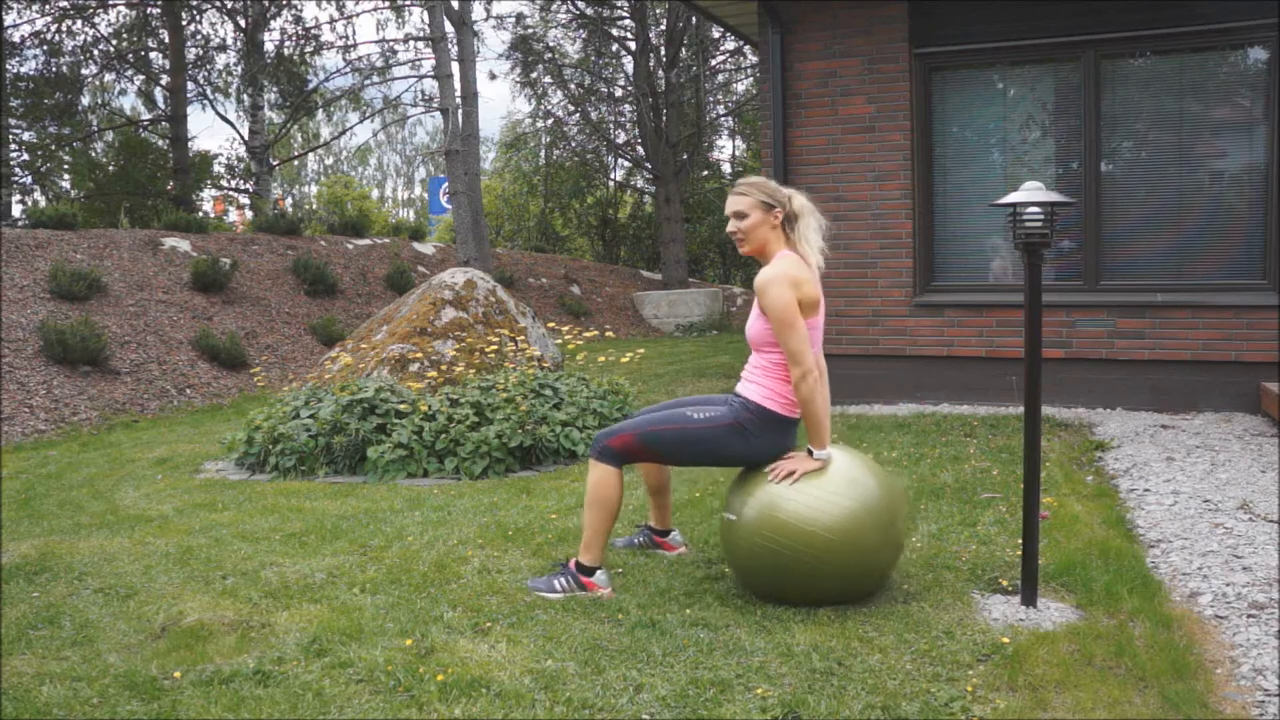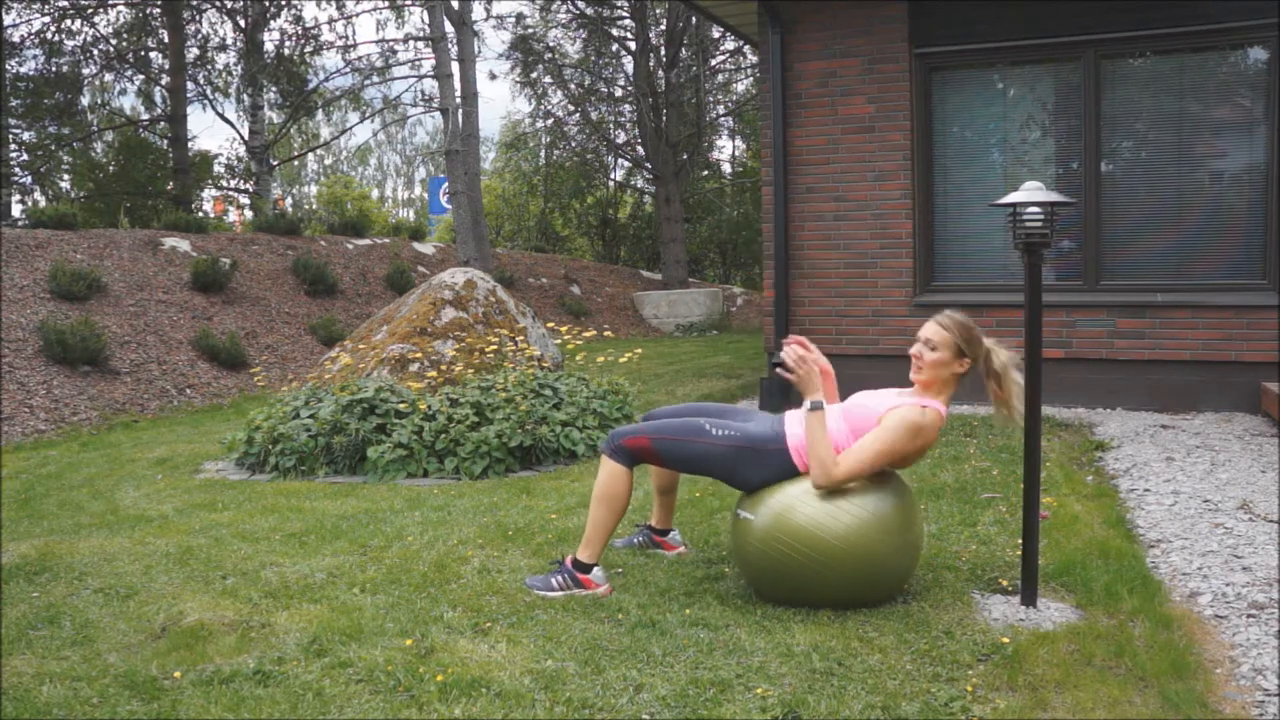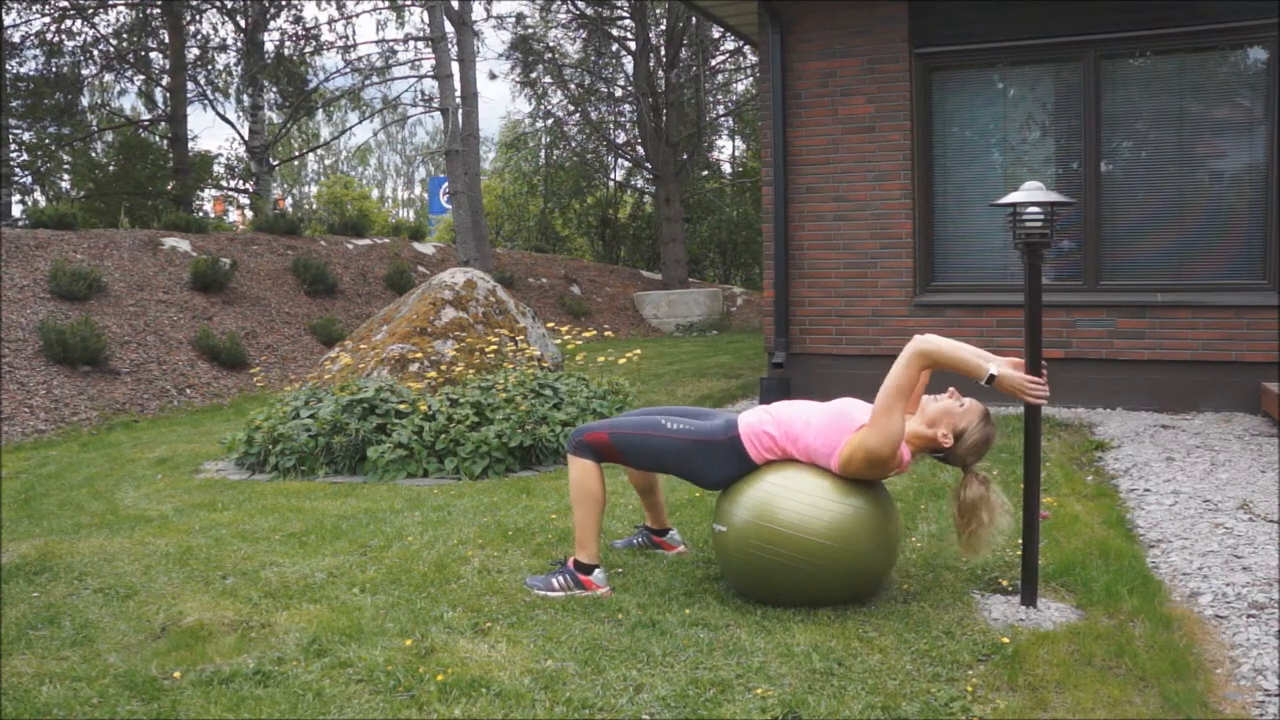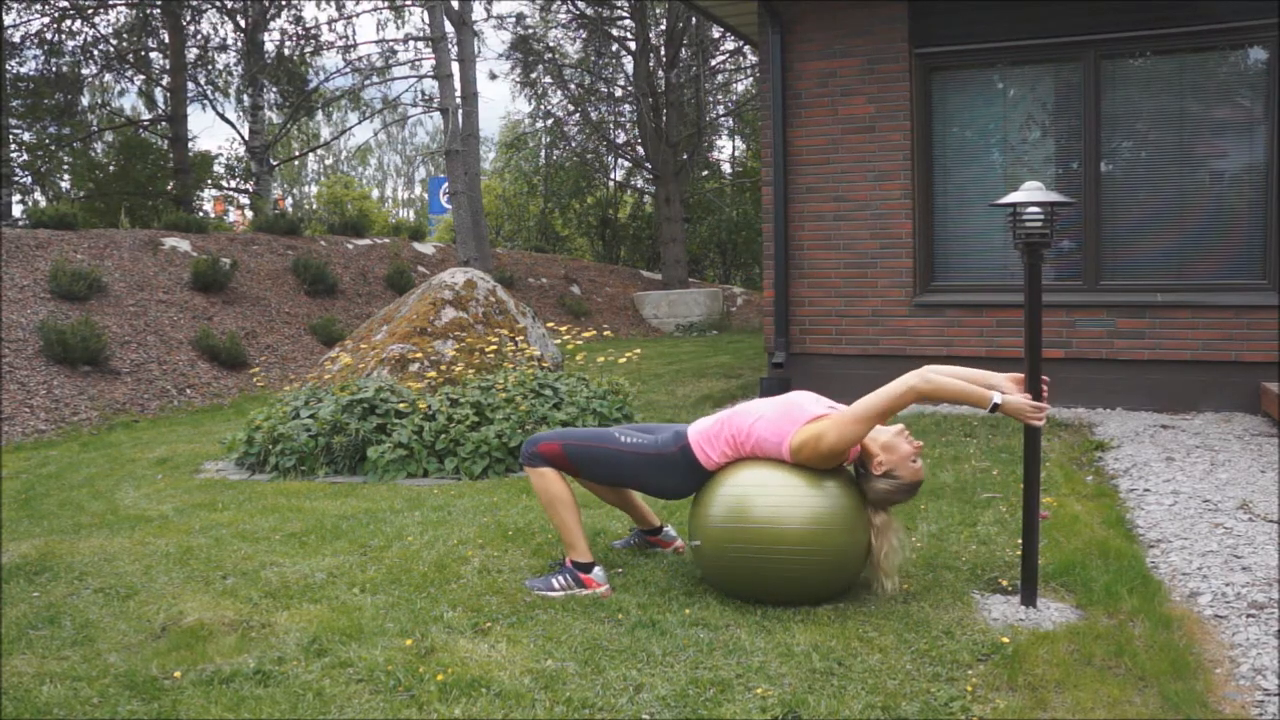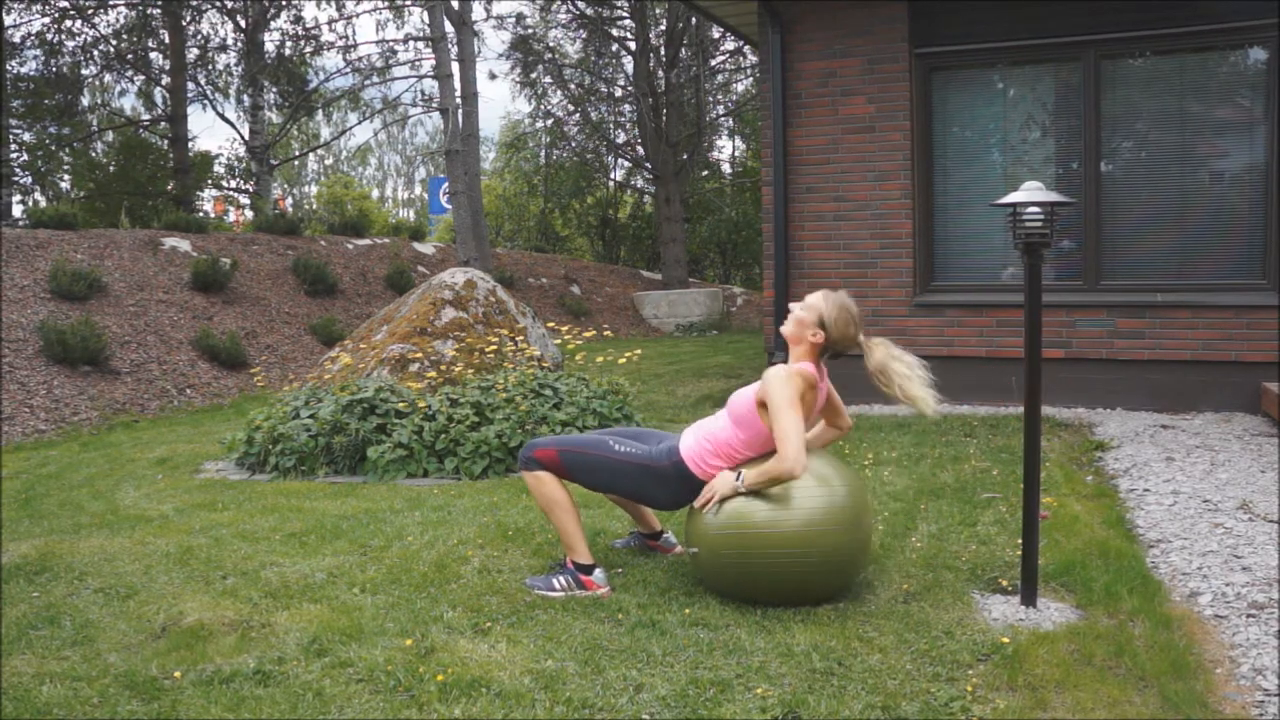
dt=1s
person 1, frame 1
left shoulder: (774, 277)
right shoulder: (791, 270)
left elbow: (805, 372)
right elbow: (816, 364)
left wrist: (816, 453)
right wrist: (821, 443)
left hip: (751, 425)
right hip: (754, 413)
left knee: (607, 446)
right knee: (636, 428)
left ankle: (587, 572)
right ankle: (663, 533)
person 1, frame 2
left shoulder: (919, 419)
right shoulder: (918, 400)
left elbow: (826, 476)
left wrist: (812, 395)
right wrist: (824, 375)
left hip: (763, 455)
right hip: (770, 430)
left knee: (620, 443)
right knee: (653, 420)
left ankle: (584, 571)
right ankle: (661, 533)
person 1, frame 3
left shoulder: (880, 451)
right shoulder: (904, 430)
left elbow: (919, 348)
right elbow: (925, 349)
left wrist: (994, 375)
right wrist: (997, 364)
left hip: (726, 448)
right hip: (740, 428)
left knee: (584, 441)
right knee: (623, 424)
left ankle: (585, 573)
right ankle: (660, 533)
person 1, frame 4
left shoulder: (832, 445)
right shoulder: (857, 435)
right elbow: (920, 380)
right wrist: (999, 381)
left hip: (682, 458)
right hip: (689, 440)
left knee: (538, 452)
left ankle: (582, 572)
right ankle: (654, 532)
person 1, frame 5
left shoulder: (784, 379)
right shoulder: (813, 374)
left elbow: (790, 465)
right elbow: (840, 426)
left wrist: (741, 480)
right wrist: (779, 452)
left hip: (677, 472)
right hip: (689, 450)
left knee: (536, 456)
right knee: (594, 443)
left ankle: (584, 572)
right ankle: (654, 535)
